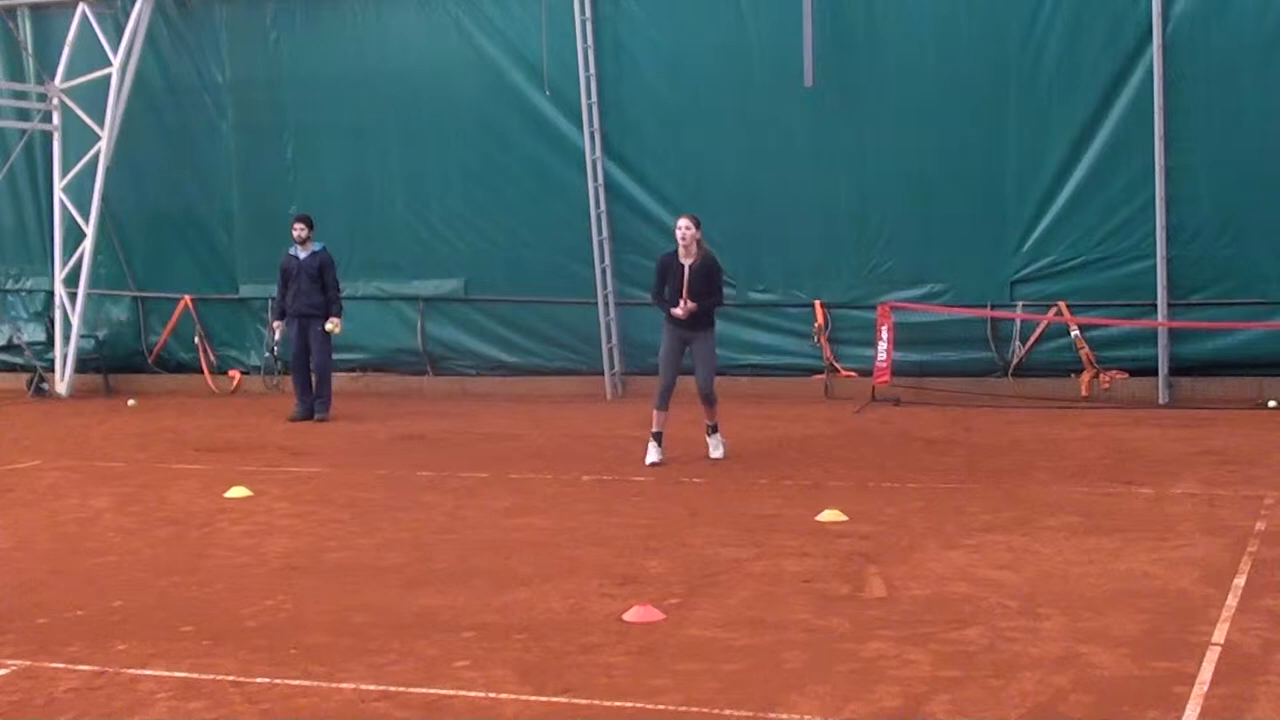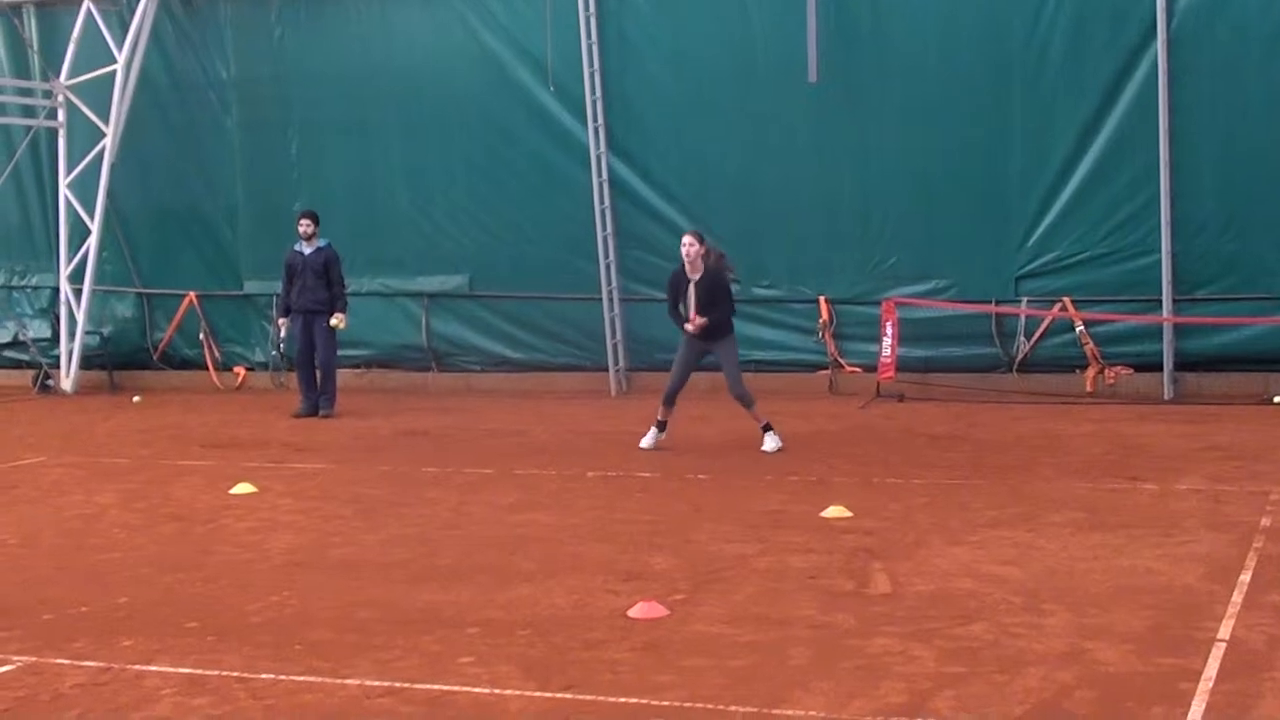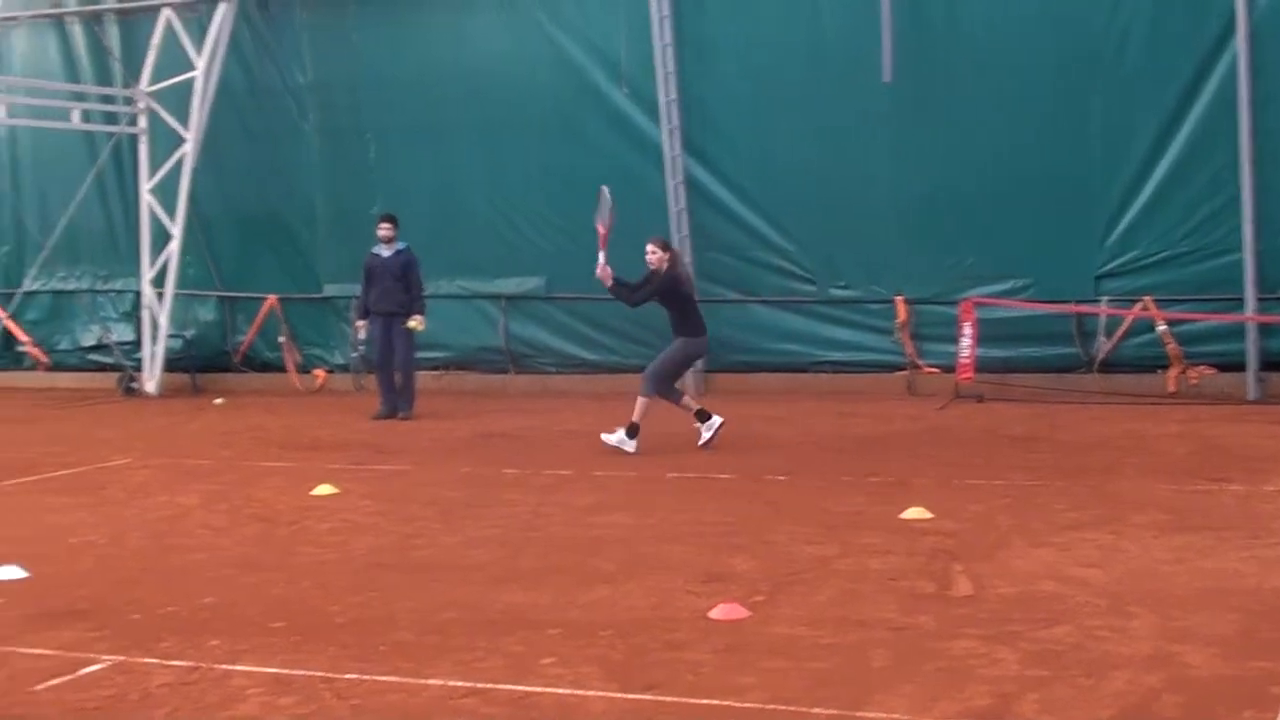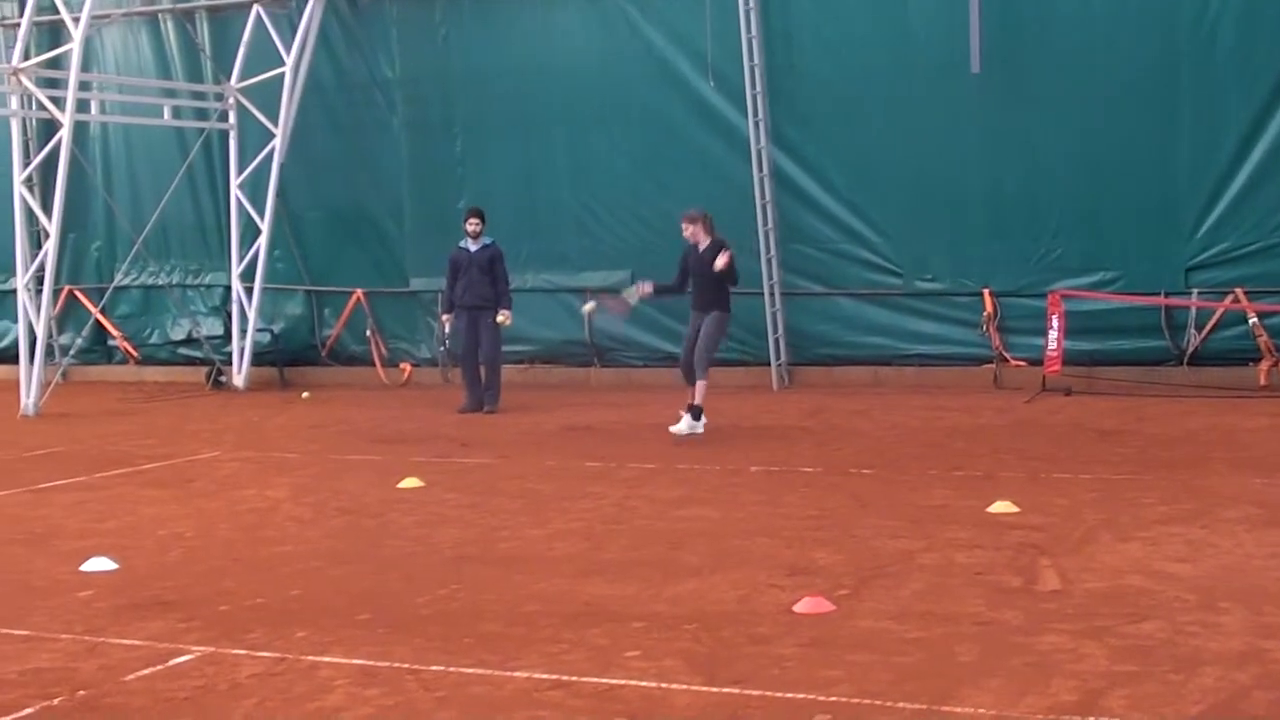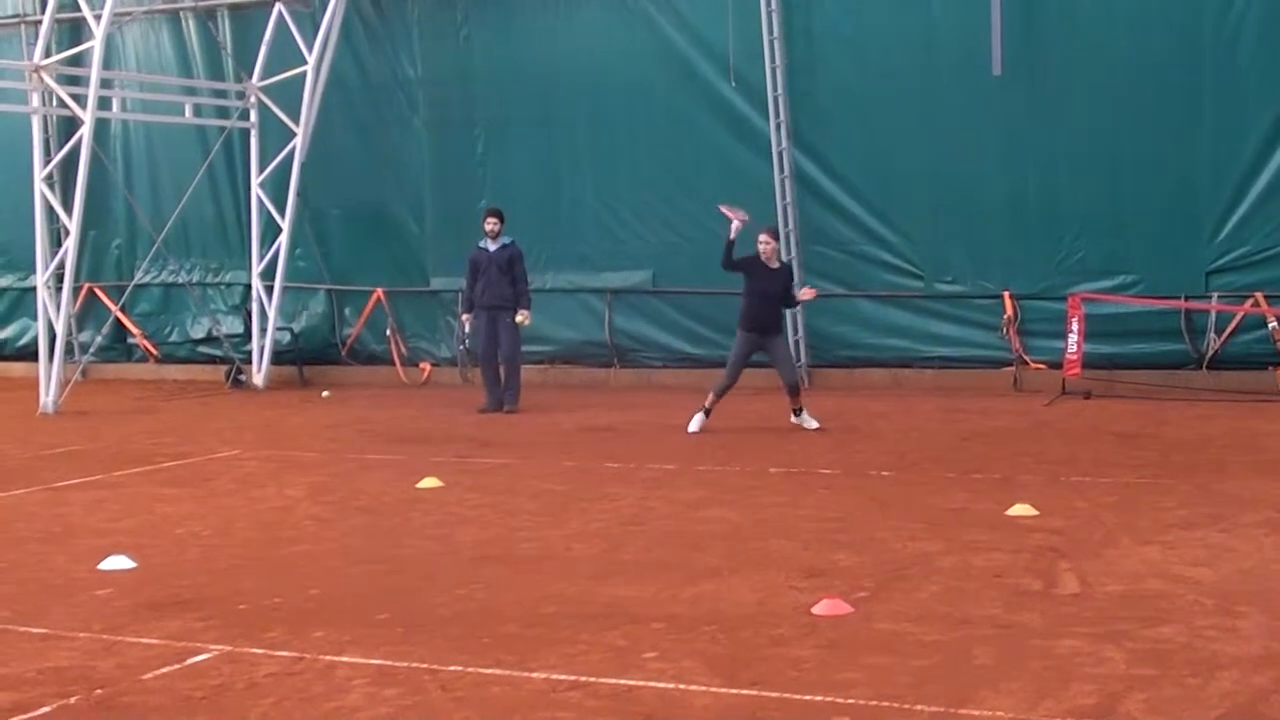
dt=0.5s
person 1, frame 1
left shoulder: (709, 262)
right shoulder: (666, 261)
left elbow: (718, 298)
right elbow: (656, 296)
left wrist: (697, 307)
right wrist: (671, 309)
left hip: (703, 331)
right hip: (674, 329)
left knee: (705, 387)
right knee: (665, 385)
left ankle: (713, 434)
right ankle: (655, 445)
person 1, frame 2
left shoulder: (715, 275)
right shoulder: (676, 277)
left elbow: (728, 309)
right elbow: (673, 309)
left wrist: (706, 321)
right wrist: (685, 325)
left hip: (722, 339)
right hip: (693, 340)
left knee: (737, 391)
right knee: (672, 388)
left ankle: (768, 432)
right ankle: (658, 430)
person 1, frame 3
left shoulder: (666, 278)
right shoulder: (655, 274)
left elbow: (635, 301)
right elbow: (635, 290)
left wrist: (609, 285)
right wrist: (611, 278)
left hip: (691, 340)
right hip: (691, 340)
left knee: (650, 378)
right knee: (663, 386)
left ankle: (629, 436)
right ankle: (708, 420)
person 1, frame 4
left shoulder: (719, 246)
right shoulder: (690, 252)
left elbow: (733, 281)
right elbow: (679, 285)
left wrist: (721, 268)
right wrist: (652, 288)
left hip: (717, 314)
right hip: (698, 313)
left knee: (700, 361)
right knee: (686, 362)
left ankle: (695, 418)
right ankle: (693, 410)
person 1, frame 5
left shoulder: (786, 270)
right shoulder: (751, 263)
left elbow: (786, 302)
right elbow: (727, 264)
left wrist: (799, 298)
right wrist: (732, 237)
left hip: (775, 335)
right hip: (749, 333)
left knee: (792, 381)
right knee: (729, 380)
left ankle: (799, 412)
right ankle: (703, 413)
person 2, frame 1
left shoulder: (323, 257)
right shoulder: (287, 259)
left elbow: (332, 288)
right elbow: (282, 291)
left wrist: (335, 314)
right wrist: (278, 317)
left hip: (318, 318)
right hip: (295, 319)
left knee: (321, 362)
right knee: (298, 363)
left ankle: (322, 407)
right ankle: (304, 407)
person 2, frame 2
left shoulder: (327, 252)
right shoulder: (292, 255)
left elbow: (337, 284)
right elbow: (286, 287)
left wrist: (340, 310)
right wrist: (282, 313)
left hip: (323, 314)
right hip: (299, 315)
left knee: (325, 359)
right knee: (302, 359)
left ankle: (326, 404)
right ankle: (309, 403)
person 2, frame 3
left shoulder: (406, 256)
right shoulder: (371, 258)
left elbow: (416, 287)
right elbow: (366, 289)
left wrist: (418, 311)
right wrist: (362, 316)
left hip: (402, 316)
right hip: (379, 317)
left knee: (404, 361)
right knee: (382, 361)
left ankle: (405, 405)
right ankle: (389, 405)
person 2, frame 4
left shoulder: (493, 250)
right shoulder: (457, 253)
left elbow: (502, 281)
right elbow: (450, 284)
left wrist: (505, 306)
right wrist: (446, 310)
left hip: (487, 311)
right hip: (464, 311)
left knee: (490, 355)
right knee: (466, 356)
left ankle: (491, 399)
right ankle: (474, 399)
person 2, frame 5
left shoulder: (512, 250)
right shoulder: (477, 253)
left elbow: (521, 281)
right elbow: (470, 284)
left wrist: (524, 306)
right wrist: (466, 310)
left hip: (507, 310)
right hip: (483, 311)
left knee: (509, 354)
right knee: (486, 355)
left ankle: (510, 399)
right ankle: (493, 398)
